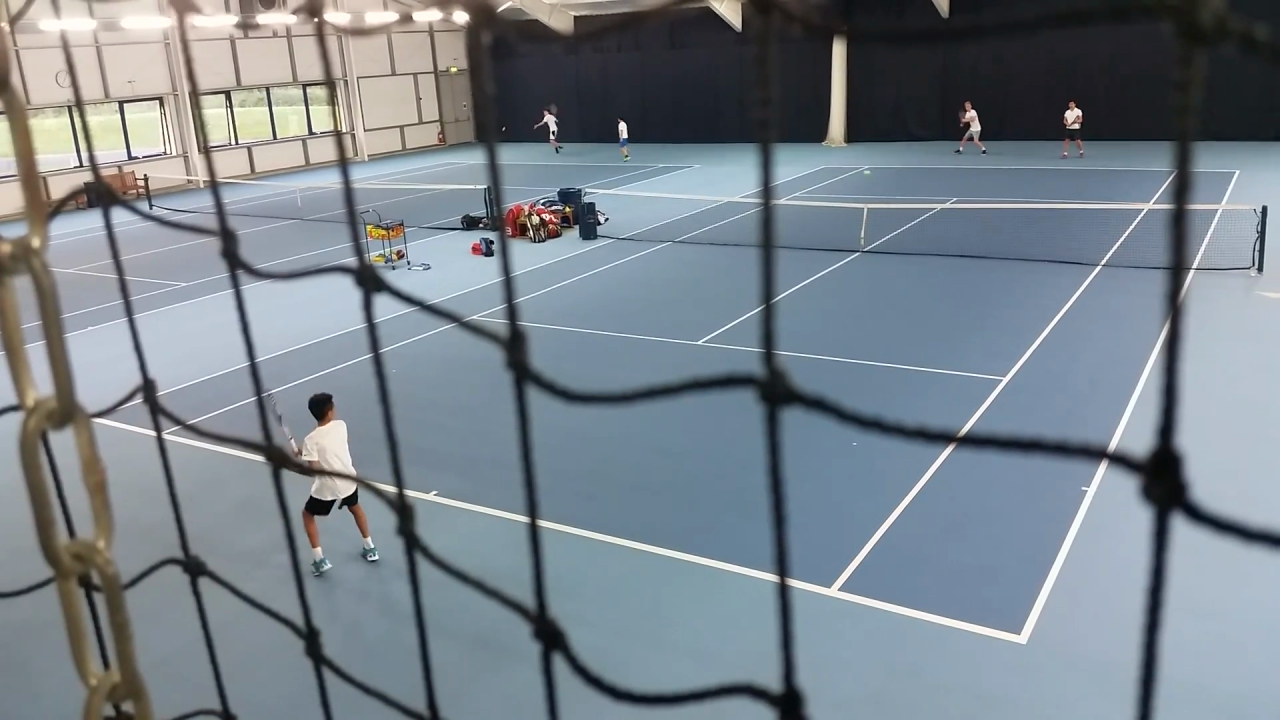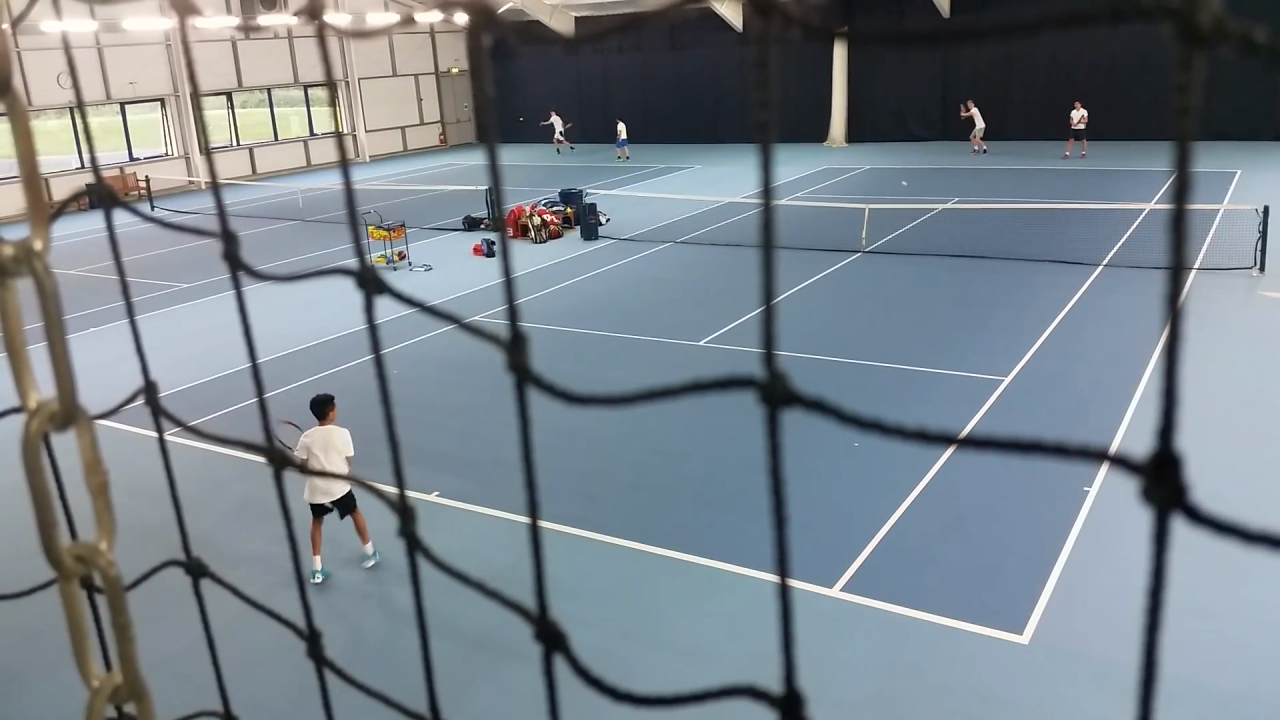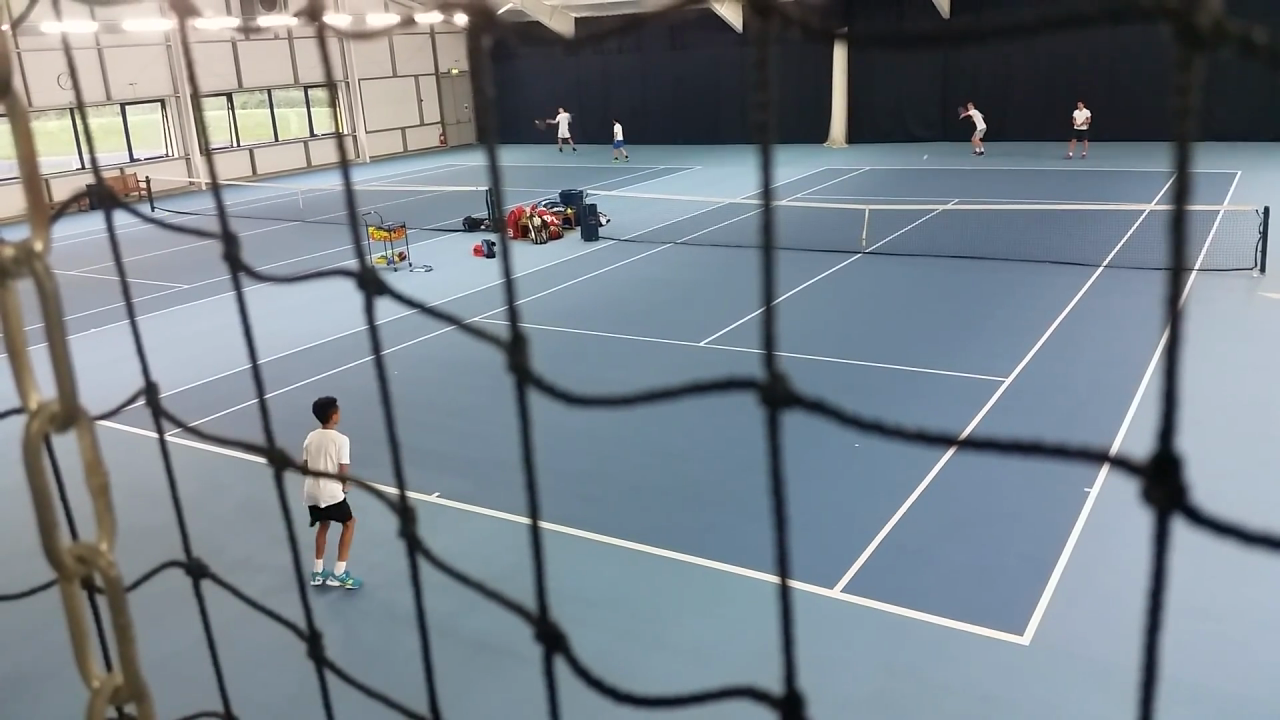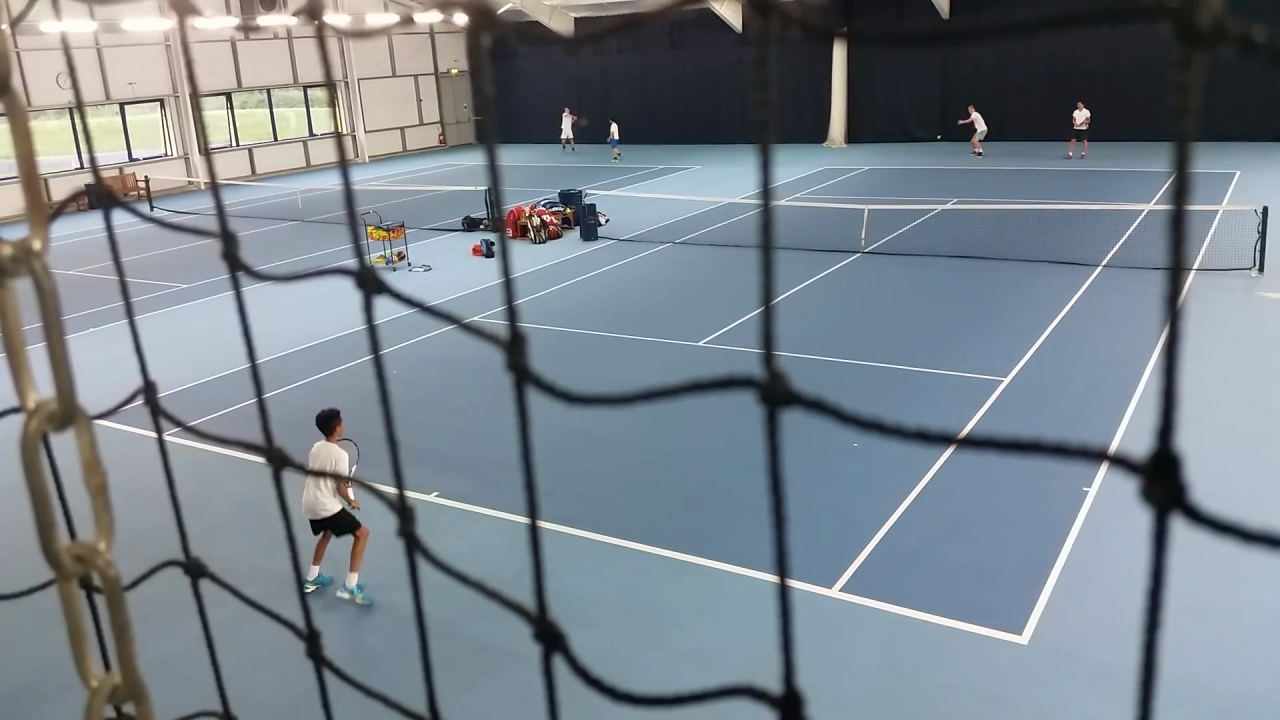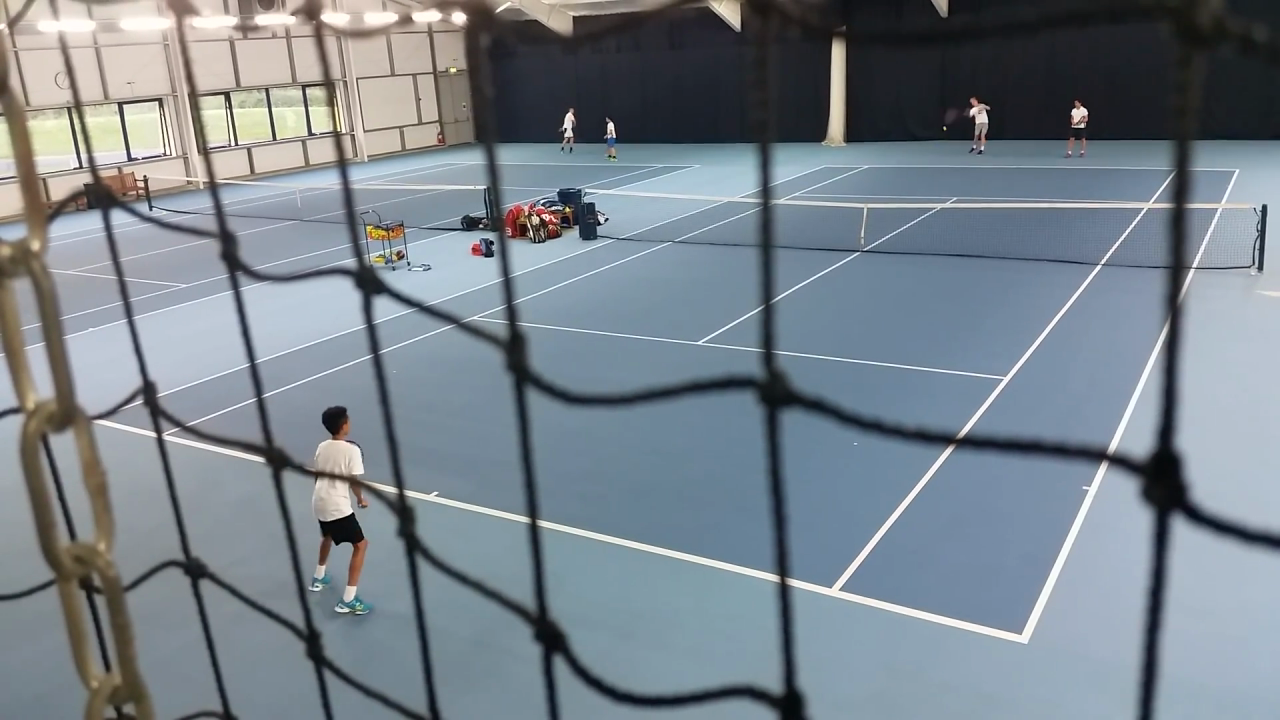
dt=0.2s
person 1, frame 1
left shoulder: (311, 439)
right shoulder: (340, 425)
left elbow: (313, 469)
right wrist: (304, 453)
left hip: (326, 487)
right hip: (348, 481)
left knee: (307, 515)
right knee: (355, 507)
left ankle: (319, 559)
right ankle: (370, 548)
person 1, frame 2
left shoulder: (306, 437)
right shoulder: (343, 434)
left elbow: (303, 467)
right elbow: (348, 463)
left hip: (316, 489)
right hip: (338, 487)
left knee: (317, 521)
right knee: (355, 513)
left ankle: (317, 569)
right ankle: (369, 553)
person 1, frame 3
left shoulder: (311, 437)
right shoulder: (342, 440)
left elbow: (306, 467)
right elbow: (343, 471)
right wrist: (343, 488)
left hip: (311, 492)
right hip: (332, 493)
left knee: (323, 525)
right knee: (349, 524)
left ankle: (318, 572)
right ankle: (339, 573)
person 1, frame 4
left shoulder: (316, 448)
right shoulder: (340, 454)
right elbow: (340, 488)
right wrist: (352, 502)
left hip: (310, 504)
right hip: (328, 506)
left knee: (327, 533)
right knee: (362, 534)
left ankle: (312, 578)
right ankle: (350, 587)
person 1, frame 5
left shoulder: (321, 448)
right shoulder: (352, 450)
left elbow: (319, 476)
right elbow: (355, 483)
right wrist: (361, 499)
left hip: (320, 504)
right hip: (338, 508)
left knee: (329, 535)
right knee: (360, 545)
left ankle: (319, 578)
right ankle: (348, 599)
